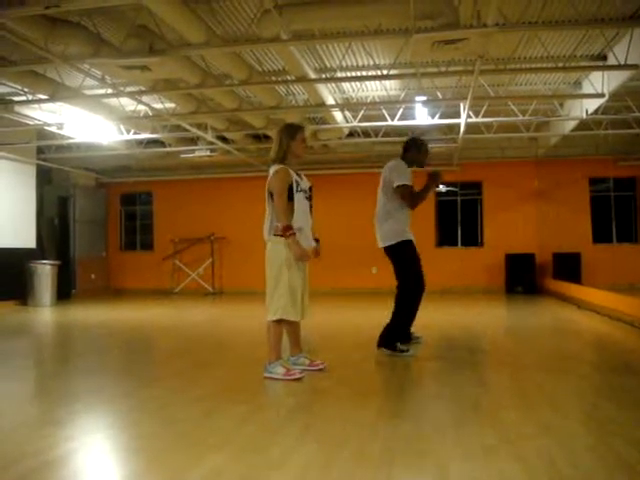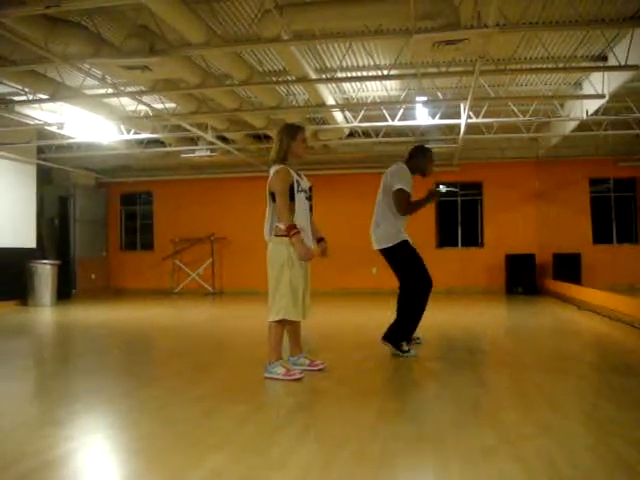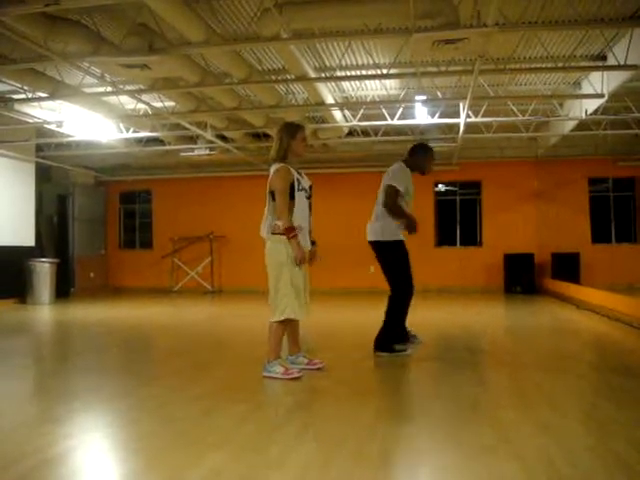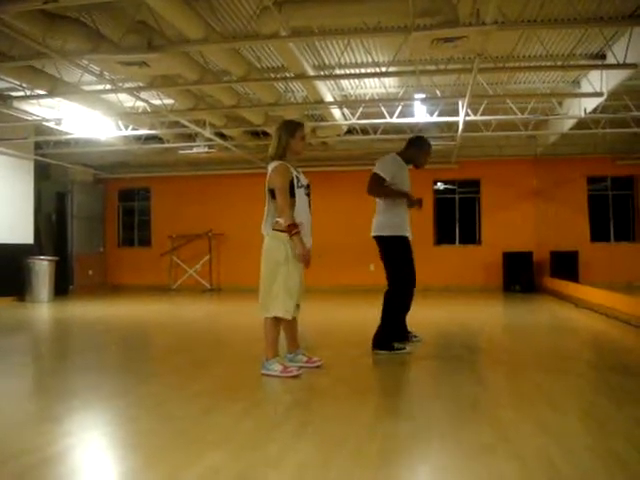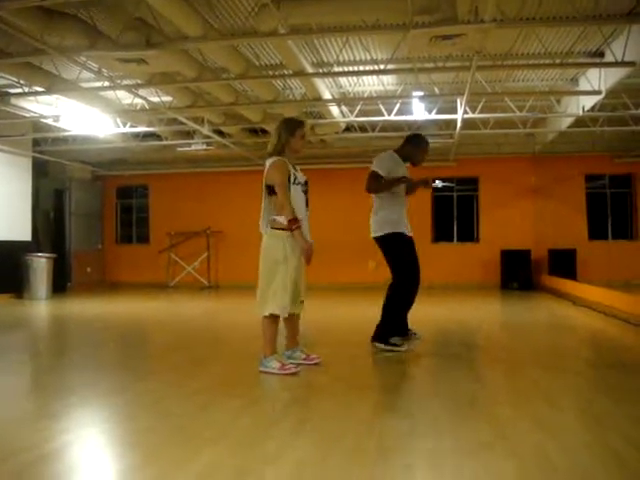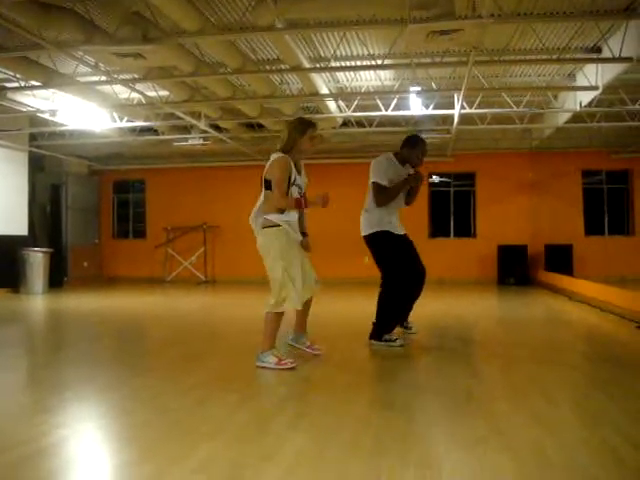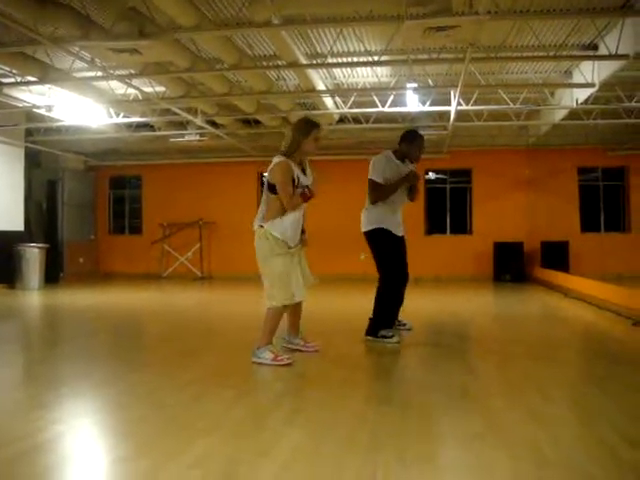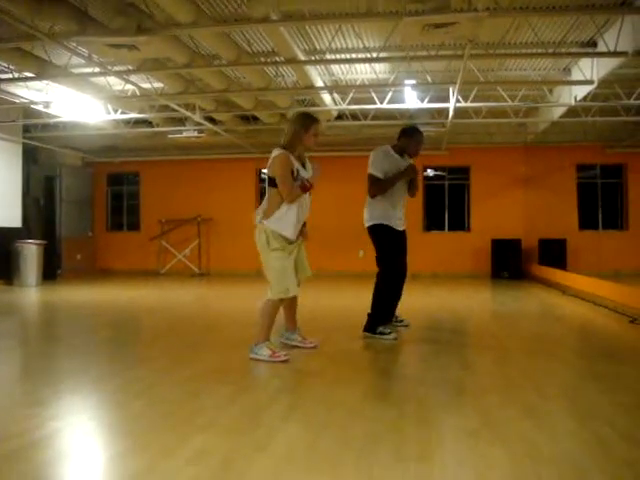
dt=0.2s
person 1, frame 1
left shoulder: (297, 175)
right shoulder: (280, 173)
right elbow: (281, 214)
left wrist: (312, 241)
right wrist: (293, 243)
left hip: (298, 245)
right hip: (284, 245)
left knee: (295, 303)
right knee: (281, 302)
left ankle: (296, 355)
right ankle: (273, 363)
person 1, frame 2
left shoulder: (296, 175)
right shoulder: (280, 173)
right elbow: (283, 214)
left wrist: (319, 239)
right wrist: (298, 242)
left hip: (297, 244)
right hip: (285, 244)
left knee: (296, 303)
right knee: (283, 303)
left ankle: (296, 356)
right ankle: (273, 363)
person 1, frame 3
left shoulder: (297, 174)
right shoulder: (281, 171)
right elbow: (283, 213)
left wrist: (310, 243)
right wrist: (296, 244)
left hip: (295, 244)
right hip: (283, 243)
left knee: (294, 302)
right knee: (283, 302)
left ankle: (295, 354)
right ankle: (272, 362)
person 1, frame 4
left shoulder: (292, 171)
right shoulder: (280, 169)
right elbow: (284, 210)
left wrist: (304, 244)
right wrist: (298, 242)
left hip: (293, 241)
right hip: (282, 241)
left knee: (291, 300)
right knee: (278, 300)
left ankle: (294, 353)
right ankle: (270, 360)
person 1, frame 5
left shoulder: (290, 167)
right shoulder: (278, 164)
right elbow: (284, 206)
left wrist: (304, 239)
right wrist: (301, 237)
left hip: (292, 238)
right hip: (281, 238)
left knee: (294, 297)
right knee: (276, 297)
left ankle: (292, 349)
right ankle: (268, 358)
person 1, frame 6
left shoulder: (298, 165)
right shoulder: (281, 161)
right elbow: (280, 202)
left wrist: (303, 234)
right wrist: (312, 202)
left hip: (289, 233)
right hip: (274, 233)
left knee: (306, 286)
right knee: (284, 293)
left ankle: (299, 335)
right ankle: (266, 353)
person 1, frame 7
left shoulder: (304, 165)
right shoulder: (282, 166)
right elbow: (290, 203)
left wrist: (301, 232)
right wrist: (311, 191)
left hip: (290, 237)
right hip: (272, 237)
left knee: (299, 288)
right knee: (284, 294)
left ankle: (293, 336)
right ankle: (262, 348)
person 1, frame 8
left shoulder: (302, 159)
right shoulder: (281, 158)
right elbow: (289, 195)
left wrist: (302, 225)
right wrist: (310, 183)
left hip: (291, 232)
right hip: (273, 232)
left knee: (293, 285)
right knee: (279, 289)
left ankle: (291, 332)
right ankle: (260, 345)
person 2, frame 1
left shoulder: (396, 168)
right shoulder: (398, 168)
right elbow: (412, 201)
left wrist: (429, 185)
right wrist: (431, 184)
left hip: (395, 236)
right hip: (397, 237)
left knee: (409, 285)
right knee: (414, 286)
left ankle: (402, 333)
right ankle: (389, 340)
person 2, frame 2
left shoulder: (398, 172)
right shoulder: (401, 172)
right elbow: (404, 208)
left wrist: (424, 199)
right wrist: (428, 199)
left hip: (389, 237)
right hip: (391, 238)
left knee: (411, 285)
right knee: (422, 284)
left ankle: (402, 334)
right ankle: (396, 336)
person 2, frame 3
left shoulder: (401, 172)
right shoulder: (400, 171)
right elbow: (389, 204)
left wrist: (406, 222)
right wrist: (409, 220)
left hip: (387, 236)
right hip: (386, 236)
left knee: (402, 286)
right knee: (402, 288)
left ankle: (399, 333)
right ankle: (385, 342)
person 2, frame 4
left shoulder: (401, 166)
right shoulder: (390, 162)
right elbow: (372, 188)
left wrist: (410, 200)
right wrist: (403, 194)
left hip: (398, 232)
right hip: (390, 232)
left knee: (407, 283)
right knee: (400, 285)
left ankle: (399, 331)
right ankle: (384, 341)
person 2, frame 5
left shoulder: (400, 164)
right shoulder: (385, 159)
right elbow: (371, 186)
left wrist: (416, 185)
right wrist: (402, 180)
left hip: (400, 229)
right hip: (388, 229)
left knee: (411, 279)
right knee: (404, 279)
left ankle: (399, 328)
right ankle: (383, 335)
person 2, frame 6
left shoulder: (406, 169)
right shoulder: (381, 164)
left elbow: (408, 201)
right elbow: (380, 200)
left wrist: (416, 185)
right wrist: (405, 182)
left hip: (394, 228)
right hip: (376, 228)
left knee: (416, 273)
right knee: (393, 278)
left ankle: (399, 316)
right ankle: (380, 332)
person 2, frame 7
left shoulder: (408, 165)
right shoulder: (381, 161)
left elbow: (413, 198)
right elbow: (374, 197)
left wrist: (413, 183)
right wrist: (402, 181)
left hip: (395, 227)
right hip: (377, 226)
left knee: (401, 276)
right knee: (391, 275)
left ankle: (390, 318)
right ankle: (376, 328)
person 2, frame 8
left shoulder: (407, 161)
right shoulder: (380, 155)
left elbow: (412, 193)
right elbow: (373, 191)
left wrist: (413, 177)
right wrist: (400, 175)
left hip: (398, 222)
right hip: (379, 220)
left knee: (399, 271)
right knee: (389, 271)
left ankle: (387, 314)
right ankle: (374, 324)
